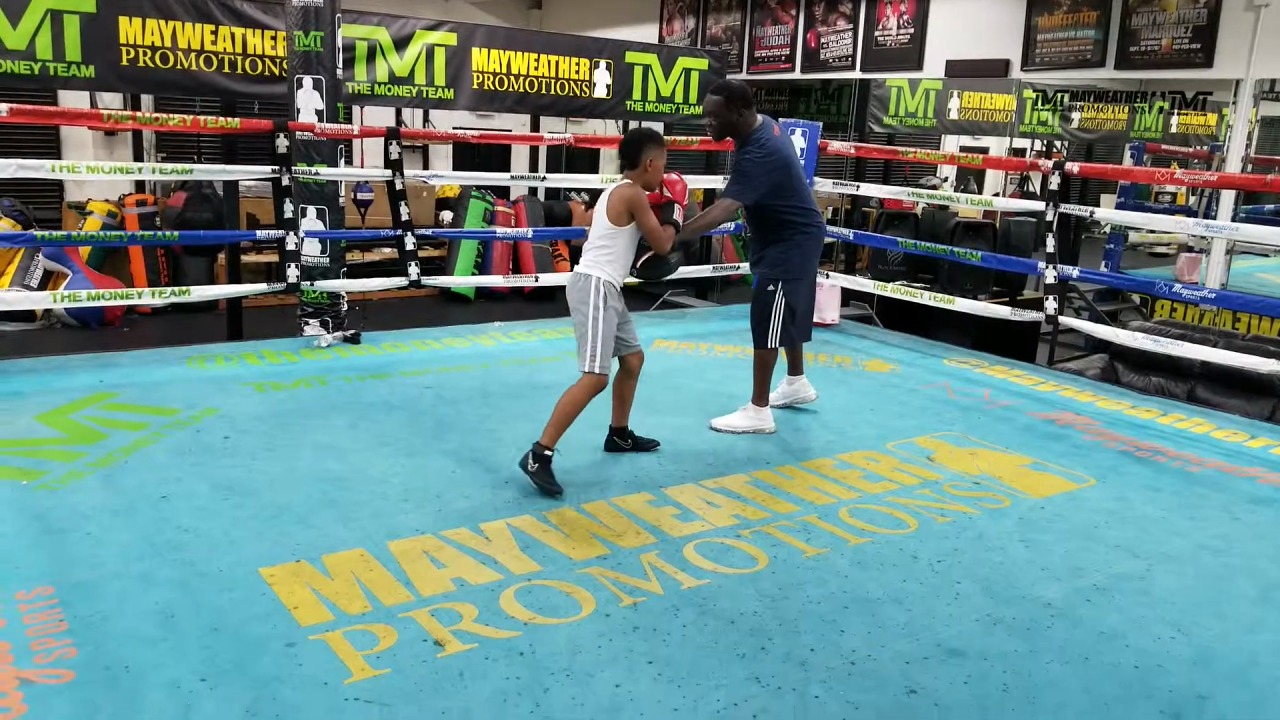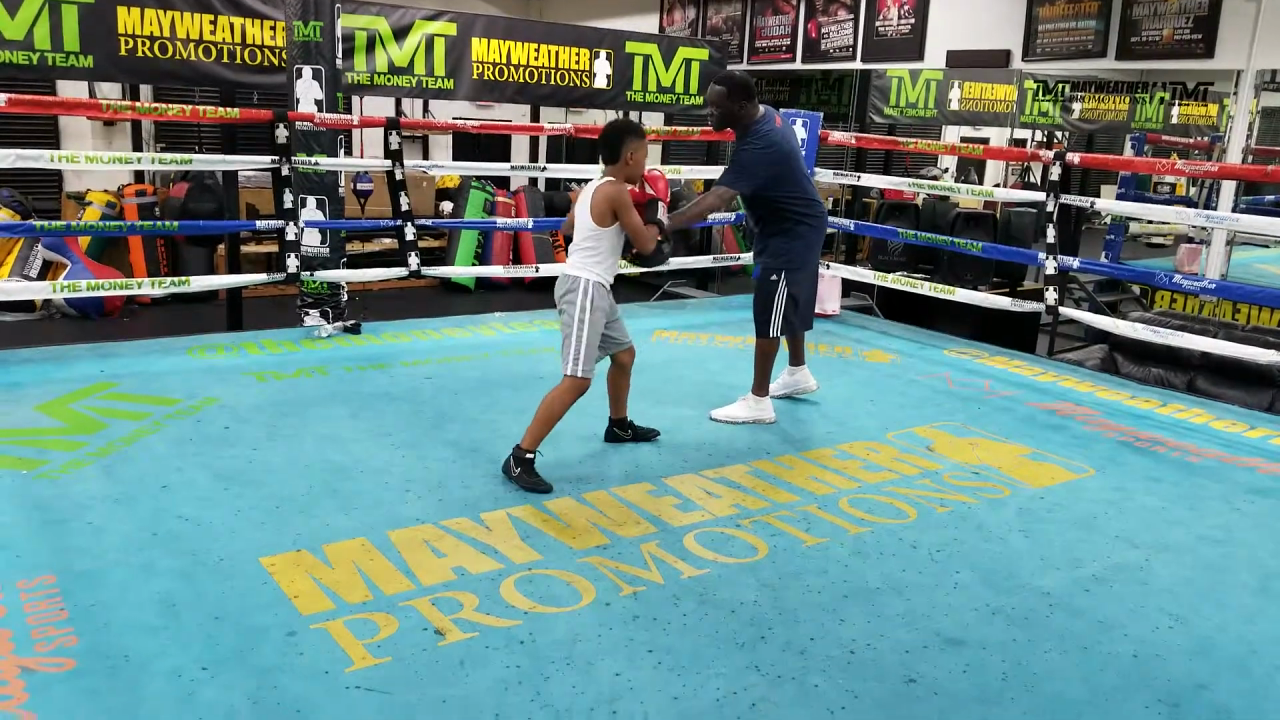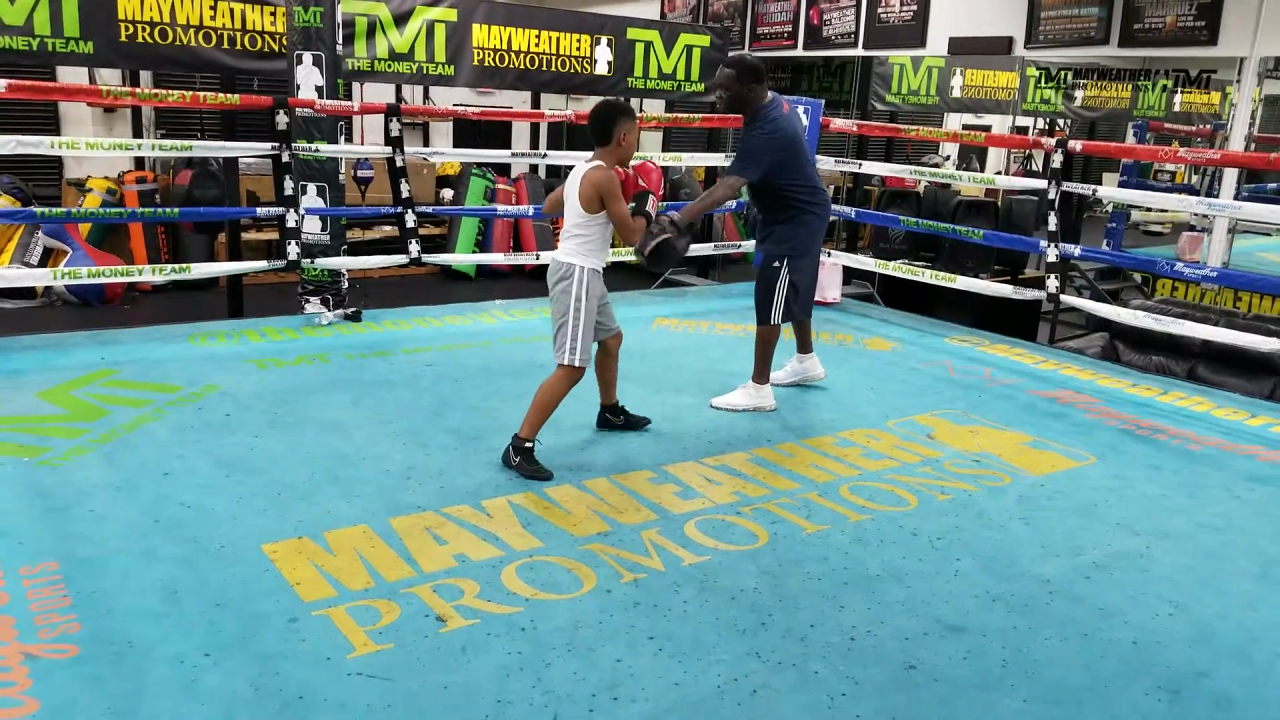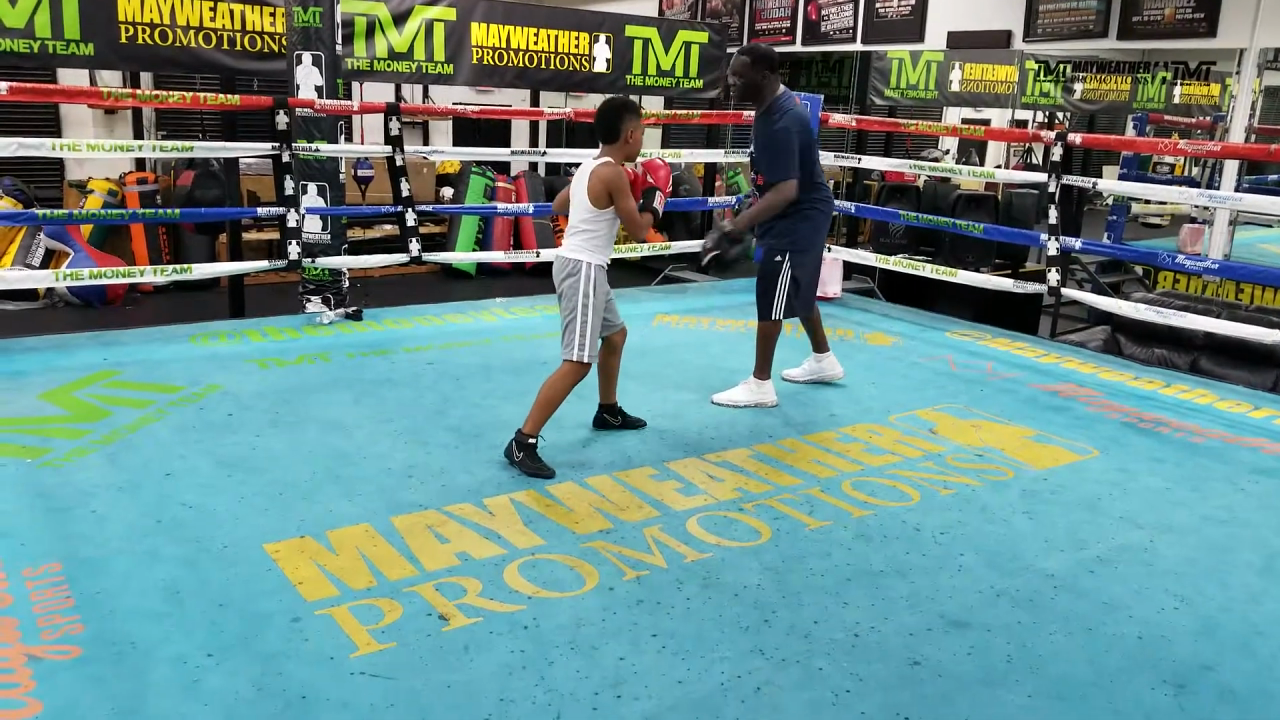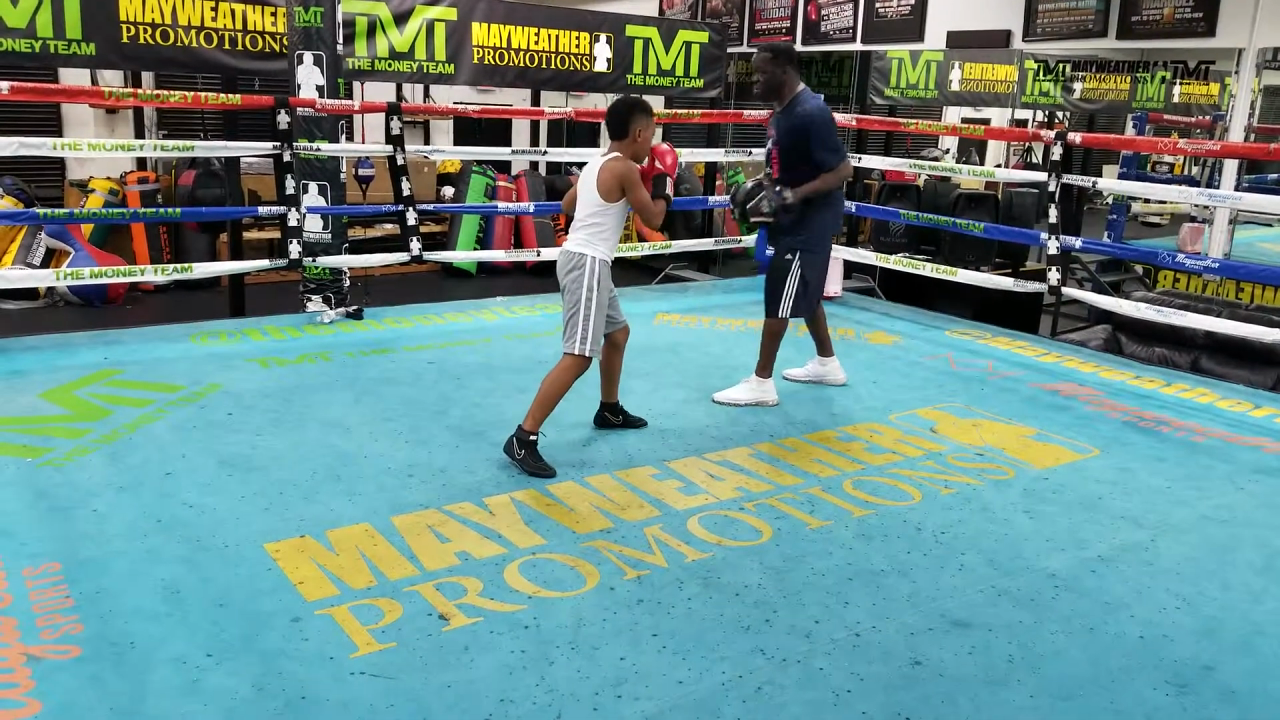
dt=0.2s
person 1, frame 1
left shoulder: (614, 193)
right shoulder: (633, 194)
right elbow: (662, 245)
right wrist: (673, 207)
left hip: (604, 287)
right hip: (594, 287)
left knee: (632, 358)
right knee: (594, 376)
left ankle: (619, 435)
right ankle: (539, 455)
person 1, frame 2
left shoulder: (594, 188)
right shoulder: (617, 192)
left elbow: (567, 228)
right elbow: (646, 246)
right wrist: (658, 206)
left hip: (594, 287)
right hip: (584, 287)
left knee: (625, 354)
right knee: (577, 379)
left ankle: (620, 426)
right ankle: (520, 458)
person 1, frame 3
left shoulder: (582, 170)
right shoulder: (605, 178)
left elbow: (549, 208)
right elbow: (631, 236)
right wrist: (647, 200)
left hip: (583, 272)
right hip: (577, 274)
left knee: (611, 339)
right knee: (572, 367)
left ankle: (611, 412)
right ankle: (519, 447)
person 1, frame 4
left shoulder: (588, 167)
right shoulder: (613, 174)
left elbow: (558, 207)
right elbow: (638, 231)
right wrist: (655, 194)
left hip: (583, 266)
right hip: (583, 269)
left knee: (615, 335)
right knee: (577, 362)
left ankle: (608, 412)
right ankle: (522, 443)
person 1, frame 5
left shoulder: (596, 165)
right shoulder: (625, 168)
left elbow: (566, 205)
right elbow: (653, 219)
right wrist: (664, 179)
left hip: (585, 260)
right hip: (588, 263)
left knee: (618, 334)
right knee: (578, 356)
left ankle: (610, 410)
right ankle: (523, 439)
person 2, frame 1
left shoulder: (760, 154)
right shoulder: (763, 126)
left elbow: (723, 210)
left wrist: (673, 236)
left hip: (791, 241)
right hip: (790, 235)
left knee: (767, 320)
right knee: (786, 314)
left ankle: (758, 411)
right ankle: (797, 383)
person 2, frame 2
left shoulder: (760, 145)
right shoulder: (765, 117)
left elbow: (718, 199)
left wrist: (667, 224)
left hip: (794, 231)
right hip: (792, 225)
left knee: (769, 311)
right knee: (788, 304)
left ankle: (758, 401)
right ankle: (798, 373)
person 2, frame 3
left shoulder: (767, 131)
right shoulder: (772, 104)
left elbow: (728, 187)
left wrist: (677, 218)
left hip: (795, 219)
right hip: (793, 212)
left knee: (768, 299)
right knee: (792, 292)
left ankle: (758, 390)
right ankle: (806, 361)
person 2, frame 4
left shoulder: (782, 121)
right shoulder: (771, 107)
left elbow: (785, 192)
left wrist: (733, 226)
right wrist: (748, 216)
left hip: (800, 217)
right hip: (797, 217)
left knee: (771, 296)
right knee: (797, 290)
left ankle: (760, 385)
right ankle: (823, 360)
person 2, frame 5
left shoulder: (810, 113)
right shoulder: (782, 109)
left elbow: (842, 171)
left wrist: (792, 197)
left hip: (812, 218)
right hip: (797, 217)
left knee: (780, 297)
right knee: (804, 291)
left ankle: (761, 383)
right ankle: (827, 363)
